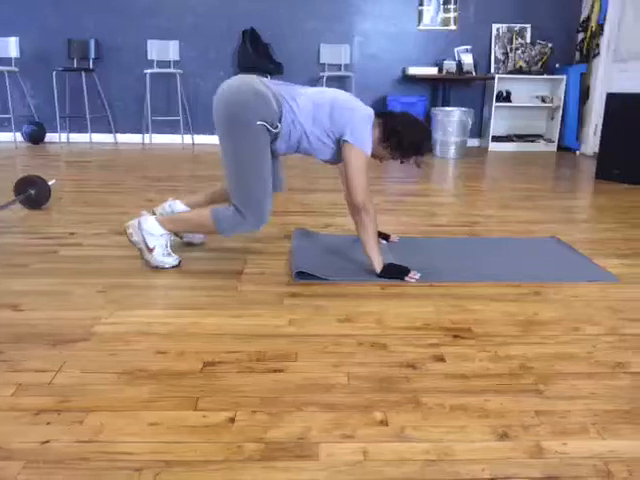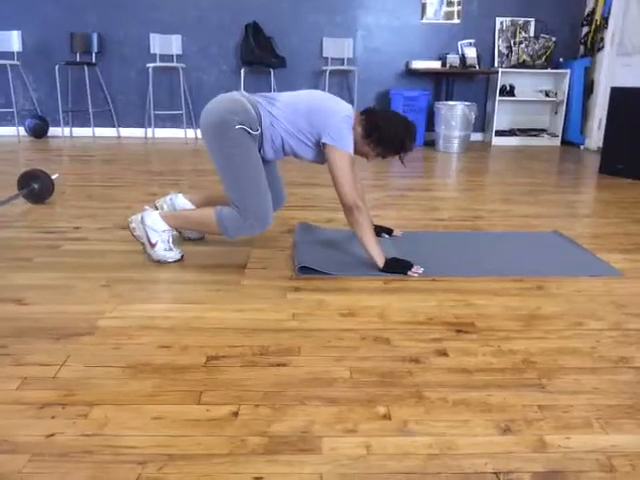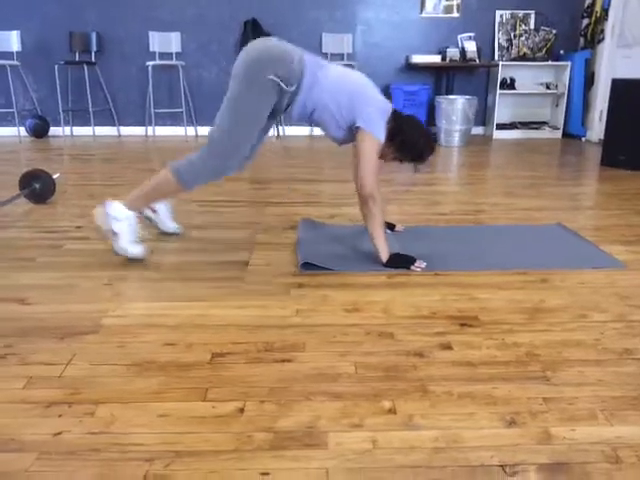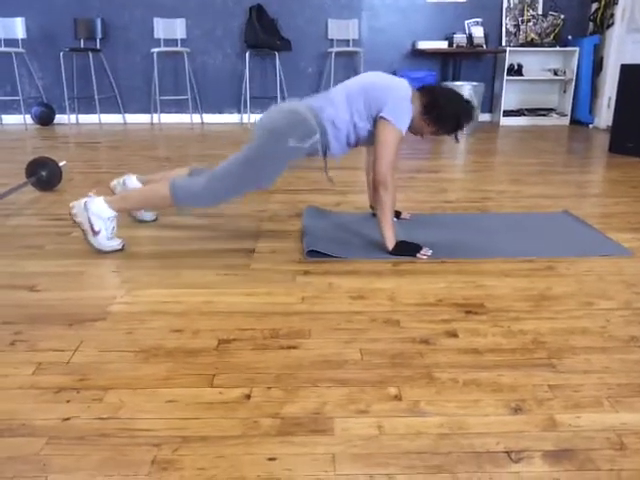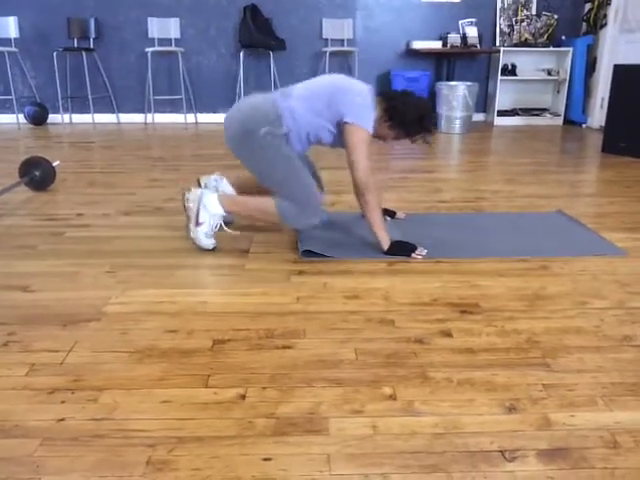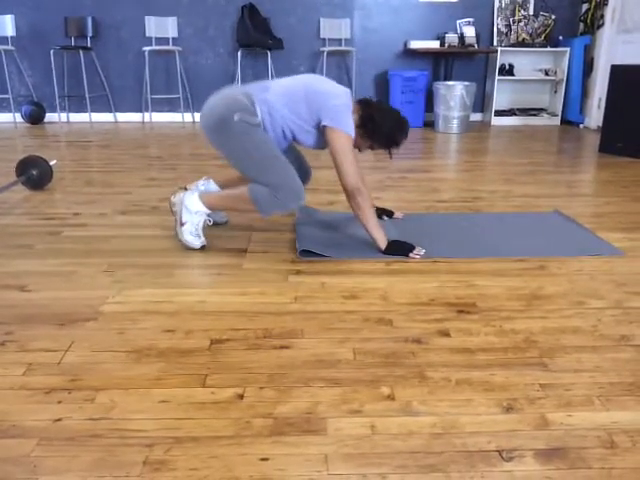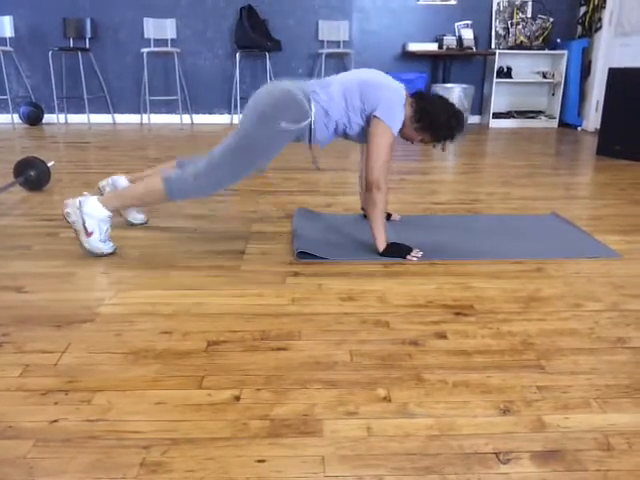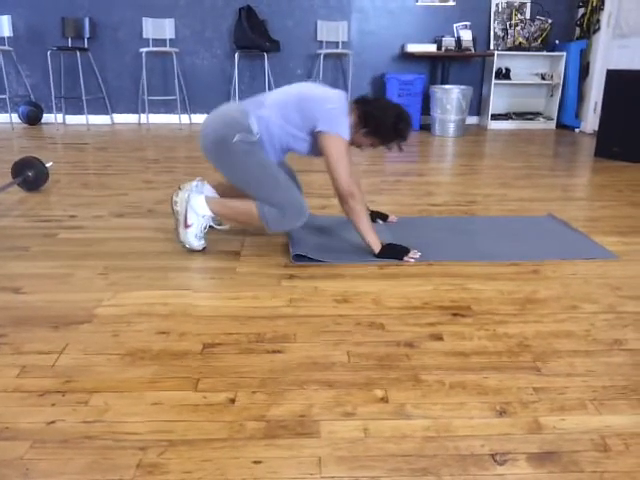
dt=0.5s
person 1, frame 1
left shoulder: (355, 122)
right shoulder: (361, 129)
left elbow: (353, 194)
right elbow: (361, 204)
left wrist: (369, 232)
right wrist: (380, 267)
left hip: (244, 97)
right hip: (247, 108)
left knee: (268, 187)
right knee: (252, 215)
left ankle: (181, 207)
right ankle: (155, 226)
person 1, frame 2
left shoulder: (348, 120)
right shoulder: (340, 128)
left elbow: (352, 182)
right elbow: (352, 202)
left wrist: (369, 226)
right wrist: (382, 261)
left hip: (237, 120)
right hip: (231, 122)
left knee: (273, 202)
right knee: (255, 219)
left ankle: (182, 203)
right ankle: (158, 221)
person 1, frame 3
left shoulder: (371, 113)
right shoulder: (375, 122)
left elbow: (362, 180)
right elbow: (369, 191)
left wrist: (375, 219)
right wrist: (386, 255)
left hip: (273, 67)
right hip: (271, 68)
left knee: (237, 157)
right knee: (218, 161)
left ankle: (155, 203)
right ankle: (122, 211)
person 1, frame 4
left shoulder: (394, 92)
right shoulder: (401, 106)
left elbow: (373, 162)
right elbow: (383, 179)
left wrist: (379, 209)
right wrist: (392, 243)
left hip: (291, 123)
right hip: (295, 131)
left knee: (219, 177)
right knee: (211, 189)
left ankle: (137, 184)
right ankle: (99, 207)
person 1, frame 5
left shoulder: (361, 98)
right shoulder: (362, 109)
left elbow: (360, 172)
right elbow: (363, 183)
left wrist: (375, 208)
right wrist: (387, 244)
left hip: (260, 121)
right hip: (255, 127)
left knee: (310, 190)
right knee: (309, 212)
left ankle: (221, 185)
right ankle: (215, 204)
person 1, frame 6
left shoulder: (345, 104)
right shoulder: (339, 114)
left elbow: (352, 179)
right elbow: (353, 187)
left wrist: (371, 208)
right wrist: (385, 244)
left hip: (235, 111)
right hip: (230, 116)
left knee: (299, 175)
right knee: (288, 196)
left ankle: (208, 189)
right ankle: (197, 204)
person 1, frame 7
left shoulder: (388, 98)
right shoulder: (393, 109)
left elbow: (369, 172)
right elbow: (375, 183)
left wrist: (372, 212)
right wrist: (384, 243)
left hip: (285, 101)
right hip: (285, 107)
left knee: (210, 166)
right knee: (203, 178)
left ankle: (122, 185)
right ankle: (93, 208)
person 1, frame 8
left shoulder: (342, 108)
right shoulder: (334, 120)
left elbow: (345, 174)
right elbow: (347, 190)
left wrist: (364, 212)
right wrist: (378, 247)
left hip: (234, 127)
right hip: (229, 135)
left knee: (283, 190)
right knee: (292, 213)
left ankle: (203, 192)
right ankle: (202, 206)
